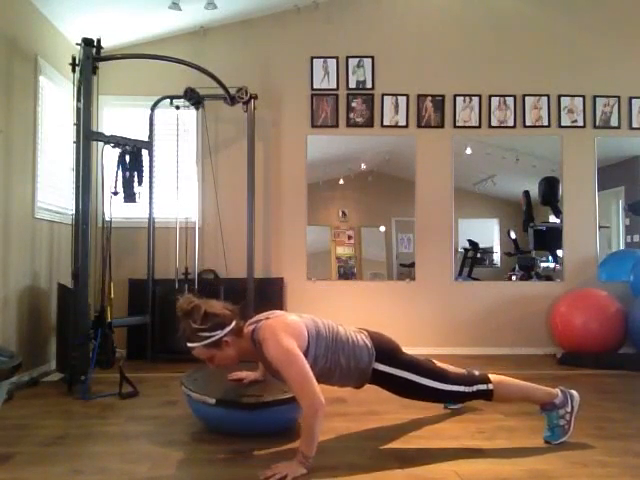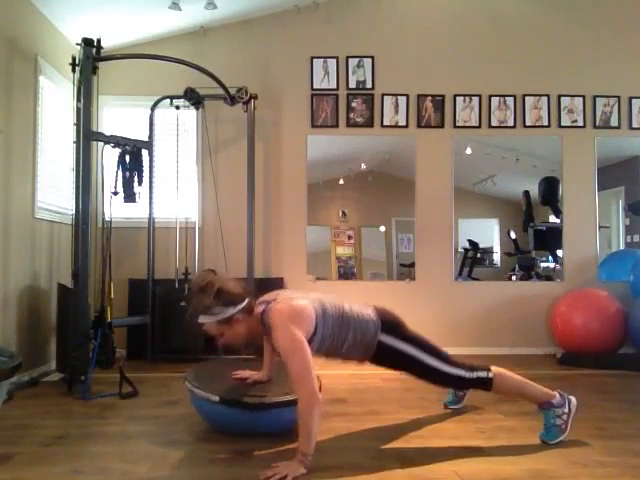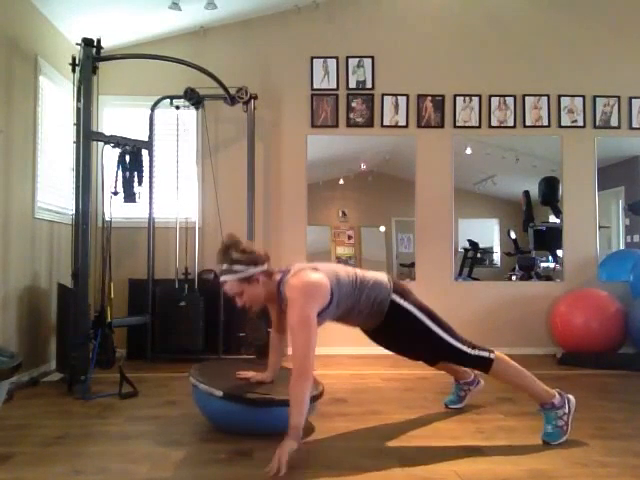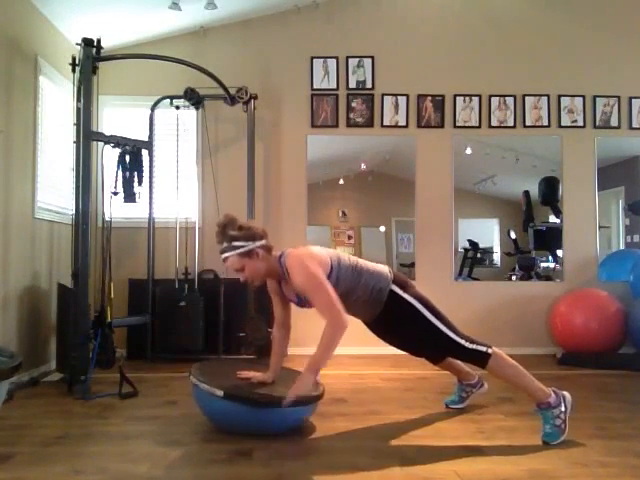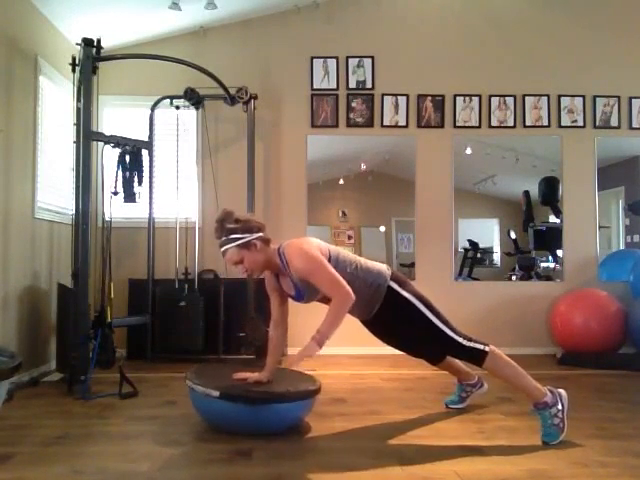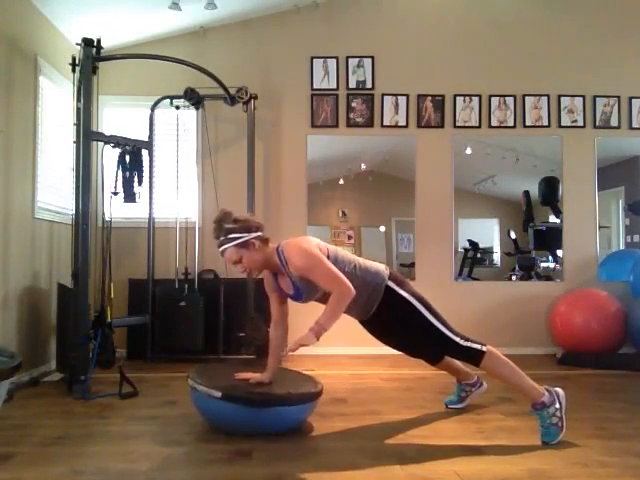
dt=0.2s
person 1, frame 1
left shoulder: (273, 340)
right shoulder: (252, 328)
left elbow: (315, 404)
right wrist: (259, 373)
left hip: (375, 361)
right hip: (361, 350)
left knee: (468, 389)
right knee: (434, 376)
left ankle: (557, 399)
right ankle: (461, 374)
person 1, frame 2
left shoulder: (283, 322)
right shoulder: (258, 310)
left elbow: (310, 397)
right wrist: (265, 372)
left hip: (381, 336)
right hip: (365, 337)
left knee: (465, 374)
left ankle: (555, 402)
right ankle: (461, 387)
person 1, frame 3
left shoulder: (298, 293)
right shoulder: (273, 289)
left elbow: (303, 371)
right elbow: (279, 332)
left wrist: (291, 440)
right wrist: (269, 373)
left hip: (391, 304)
right hip: (372, 315)
left knee: (468, 354)
right knee: (423, 353)
left ankle: (555, 402)
right ankle: (466, 382)
person 1, frame 4
left shoulder: (299, 265)
right shoulder: (275, 278)
left elbow: (338, 321)
right elbow: (281, 326)
left wrist: (311, 373)
right wrist: (270, 373)
left hip: (391, 295)
right hip: (373, 311)
left knee: (464, 347)
right knee: (429, 351)
left ankle: (551, 400)
right ankle: (470, 383)
person 1, frame 5
left shoulder: (298, 254)
right shoulder: (272, 276)
left elbow: (344, 296)
right elbow: (278, 325)
left wrist: (316, 342)
right wrist: (266, 373)
left hip: (390, 293)
right hip: (371, 312)
left knee: (460, 345)
right knee: (428, 351)
left ankle: (547, 399)
right ankle: (469, 383)
person 1, frame 6
left shoulder: (296, 252)
right shoulder: (271, 277)
left elbow: (344, 290)
right elbow: (278, 325)
left wrist: (315, 332)
right wrist: (268, 373)
left hip: (387, 293)
right hip: (369, 312)
left knee: (456, 345)
right knee: (426, 351)
left ankle: (544, 399)
right ankle: (469, 383)
